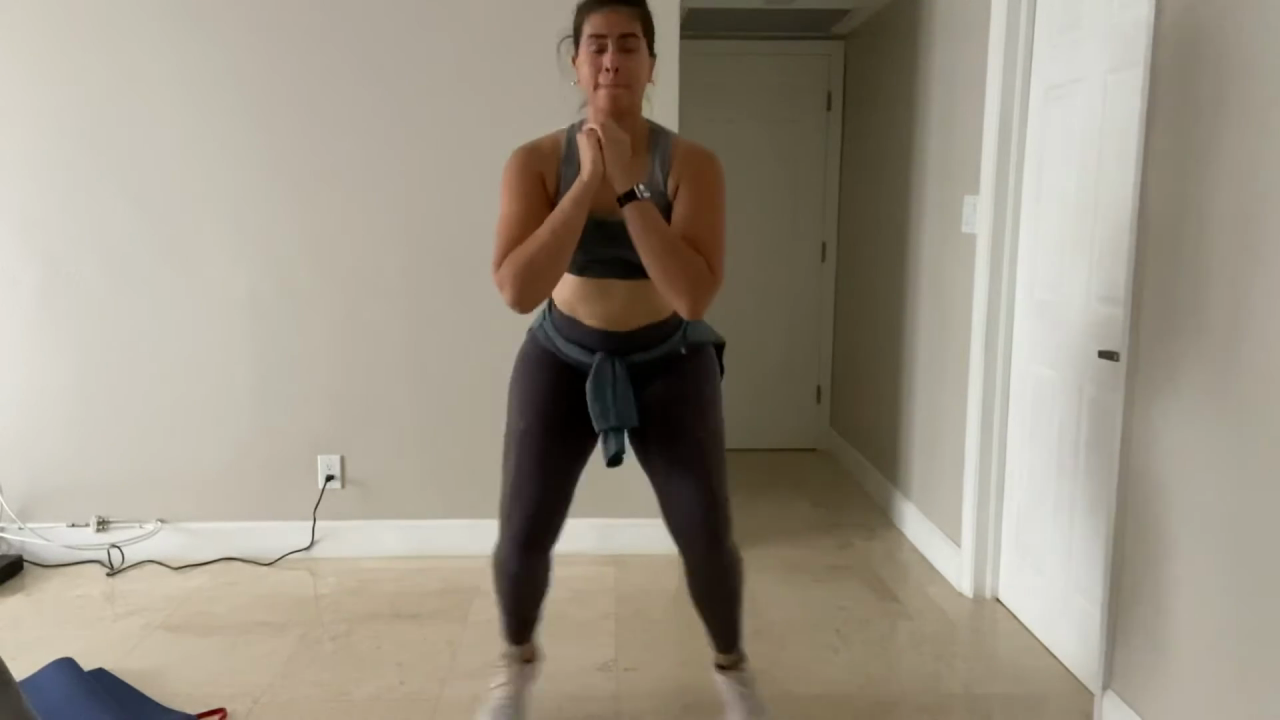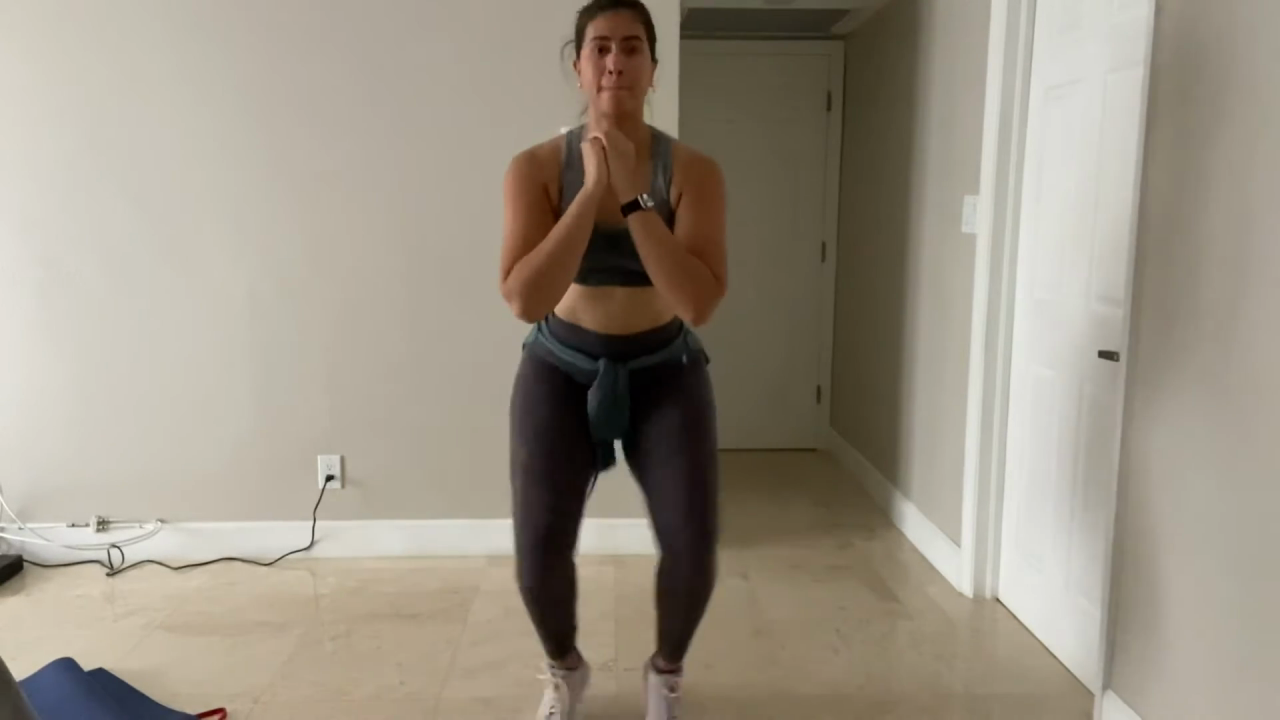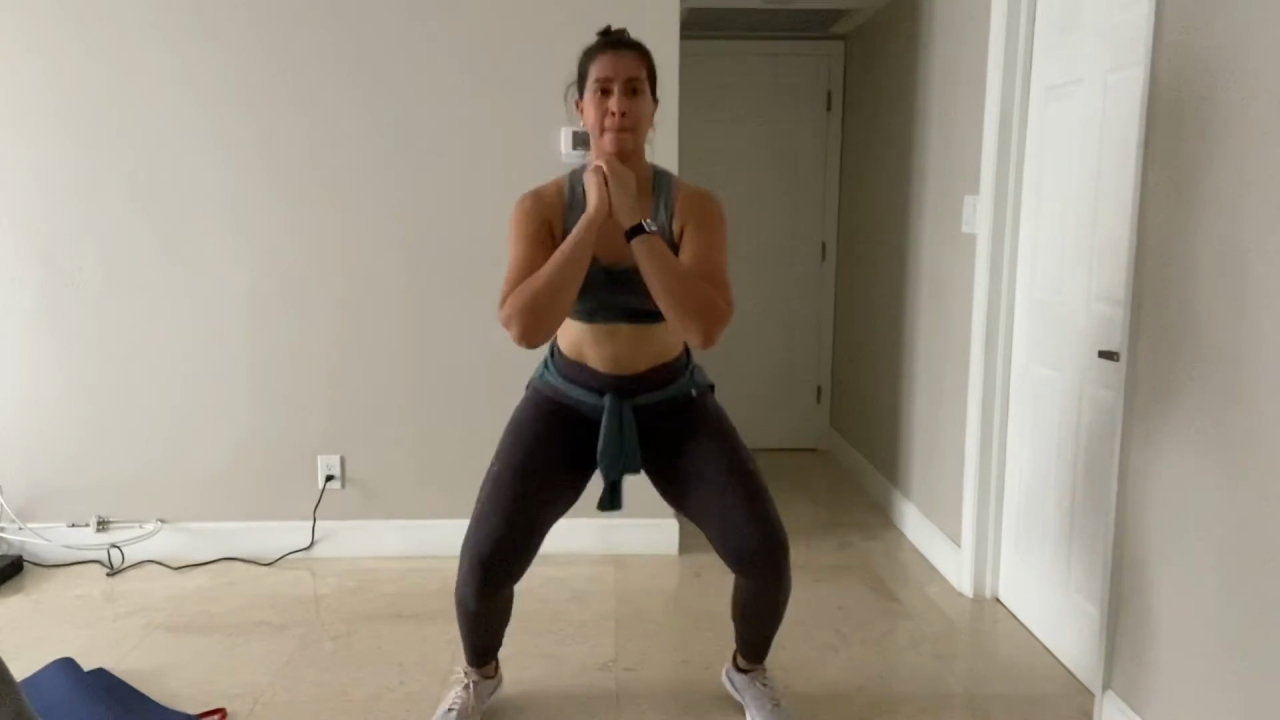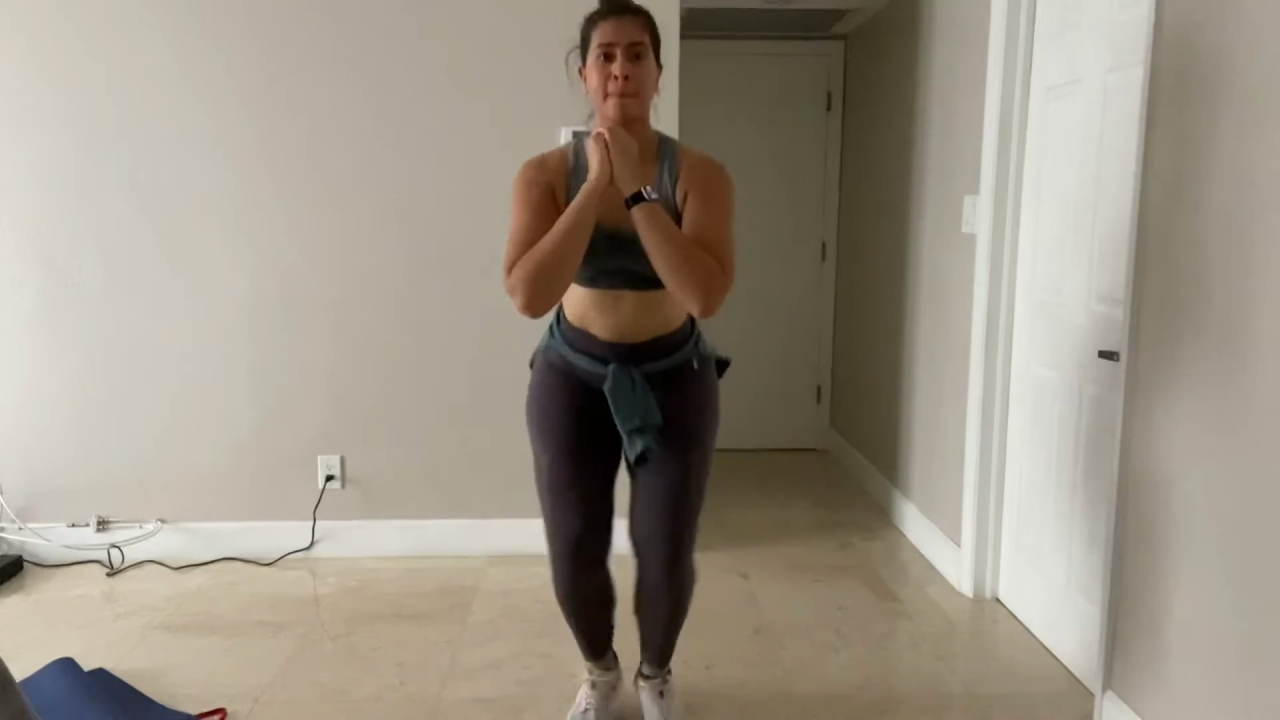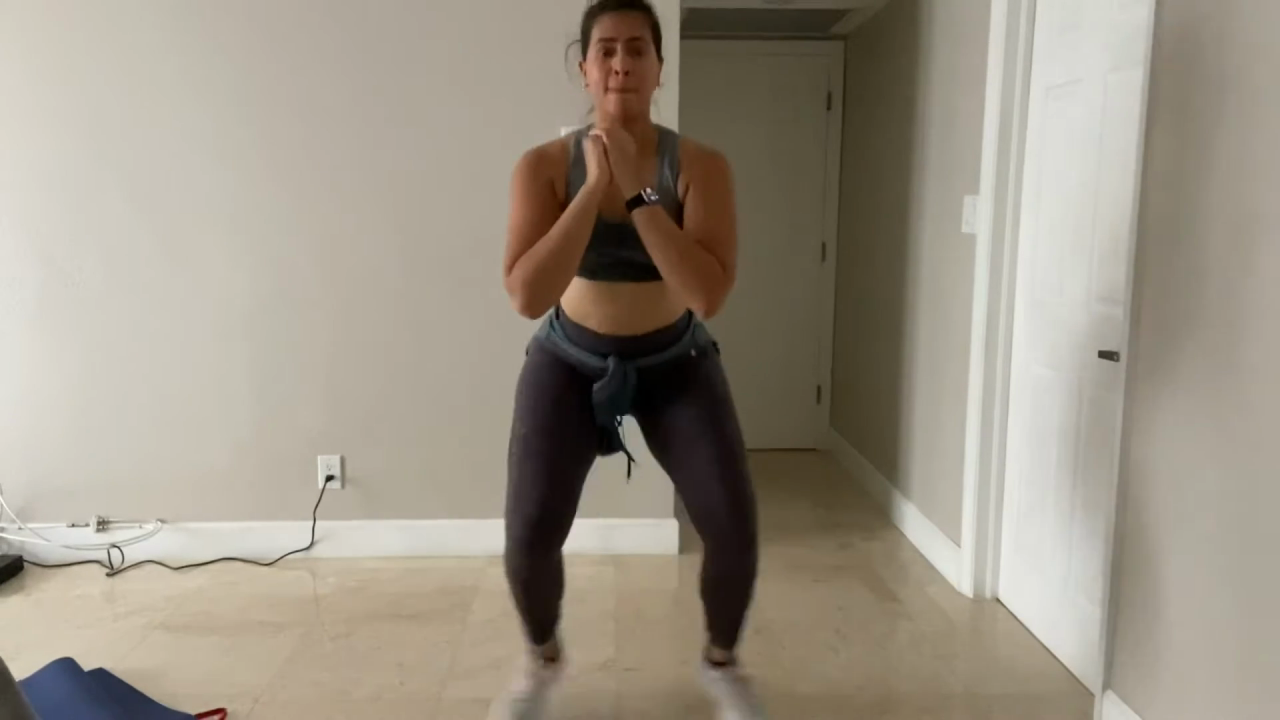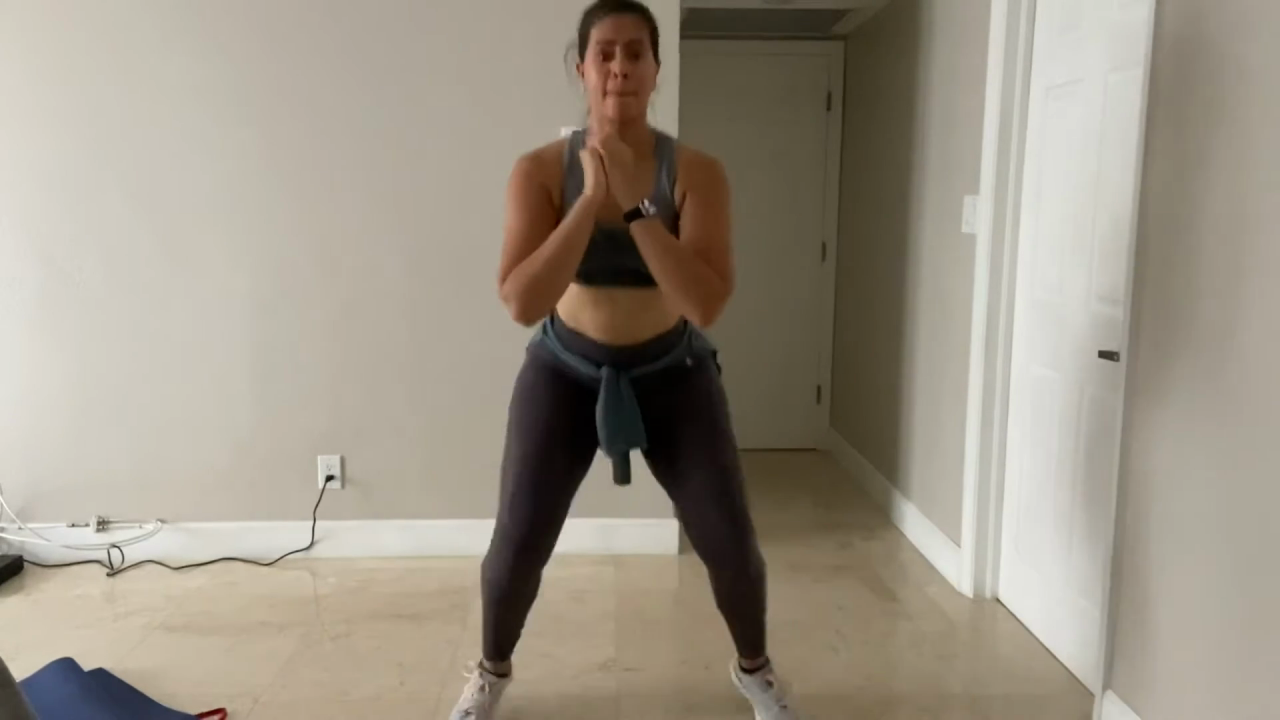
dt=0.3s
person 1, frame 1
left shoulder: (690, 164)
right shoulder: (534, 162)
left elbow: (694, 296)
right elbow: (517, 291)
left wrist: (629, 189)
right wrist: (588, 183)
left hip: (666, 365)
right hip: (563, 364)
left knee: (704, 537)
right knee: (524, 535)
right ankle: (518, 659)
person 1, frame 2
left shoulder: (693, 170)
right shoulder: (536, 168)
left elbow: (699, 303)
right elbow: (524, 300)
left wrist: (633, 197)
right wrist: (593, 192)
left hip: (662, 371)
right hip: (561, 370)
left knee: (691, 543)
right knee: (540, 545)
person 1, frame 3
left shoulder: (694, 205)
right shoulder: (543, 205)
left elbow: (707, 328)
right elbow: (522, 327)
left wrist: (636, 225)
right wrist: (594, 221)
left hip: (670, 403)
right hip: (566, 402)
left knee: (763, 550)
right knee: (486, 556)
person 1, frame 4
left shoulder: (698, 172)
right shoulder: (546, 173)
left elbow: (707, 296)
right elbow: (527, 295)
left wrist: (636, 195)
right wrist: (594, 190)
left hip: (672, 374)
right hip: (574, 373)
left knee: (662, 547)
right knee: (578, 550)
person 1, frame 5
left shoulder: (700, 166)
right shoulder: (543, 167)
left elbow: (708, 295)
right elbow: (527, 297)
left wrist: (637, 192)
right wrist: (594, 189)
left hip: (673, 367)
right hip: (570, 365)
left knee: (735, 525)
right knee: (530, 535)
left ankle: (722, 661)
right ankle: (542, 657)
person 1, frame 6
left shoulder: (695, 171)
right shoulder: (540, 170)
left elbow: (706, 304)
right elbow: (521, 303)
left wrist: (634, 205)
right wrist: (591, 198)
left hip: (670, 375)
right hip: (565, 375)
left knee: (729, 542)
right knee: (518, 544)
